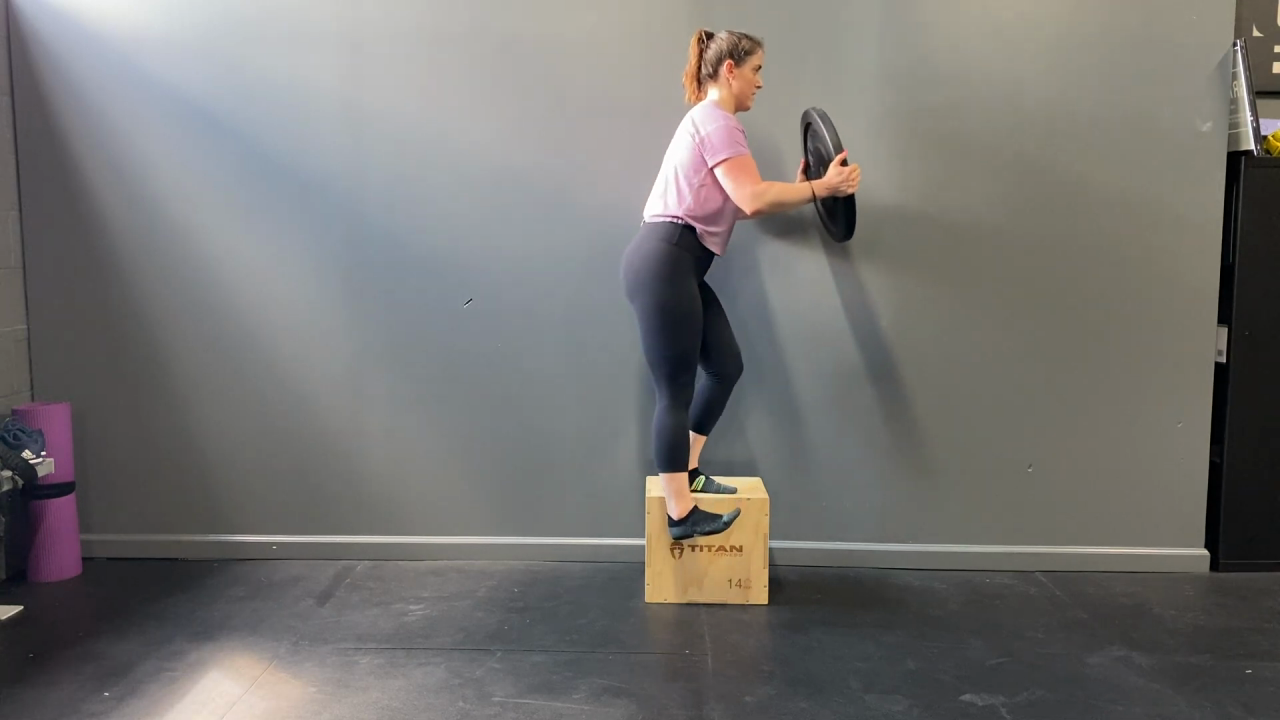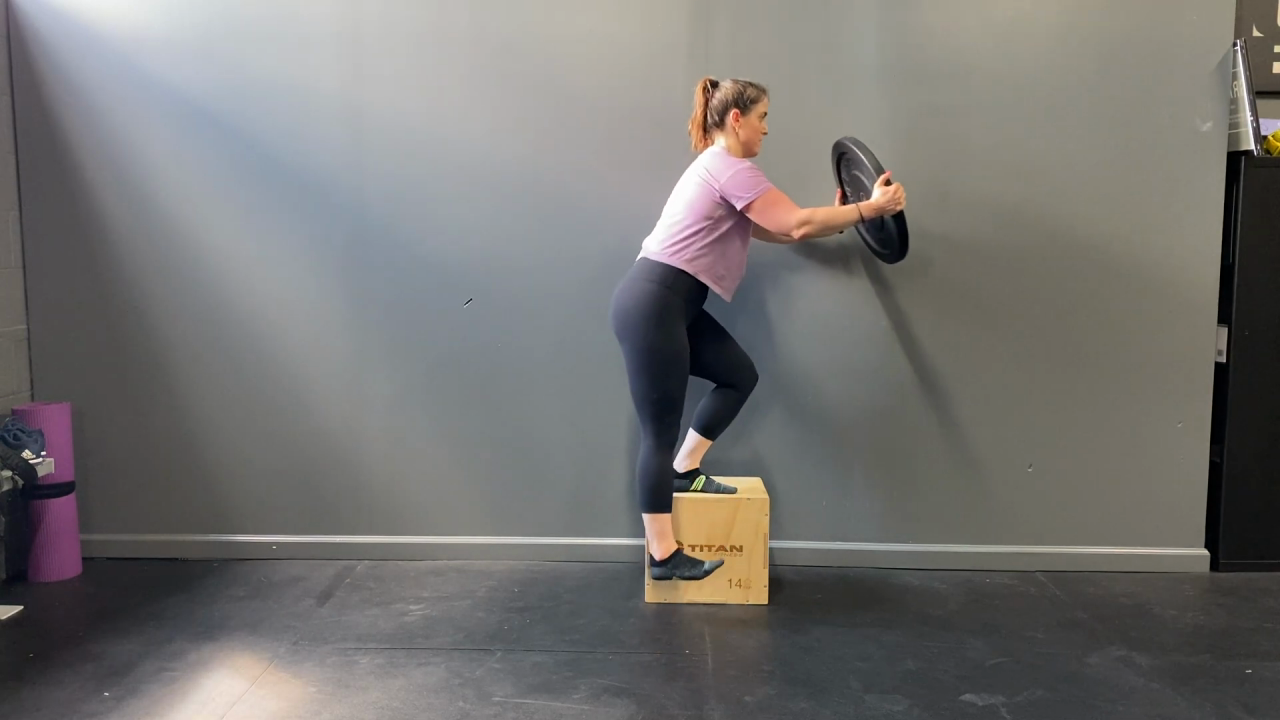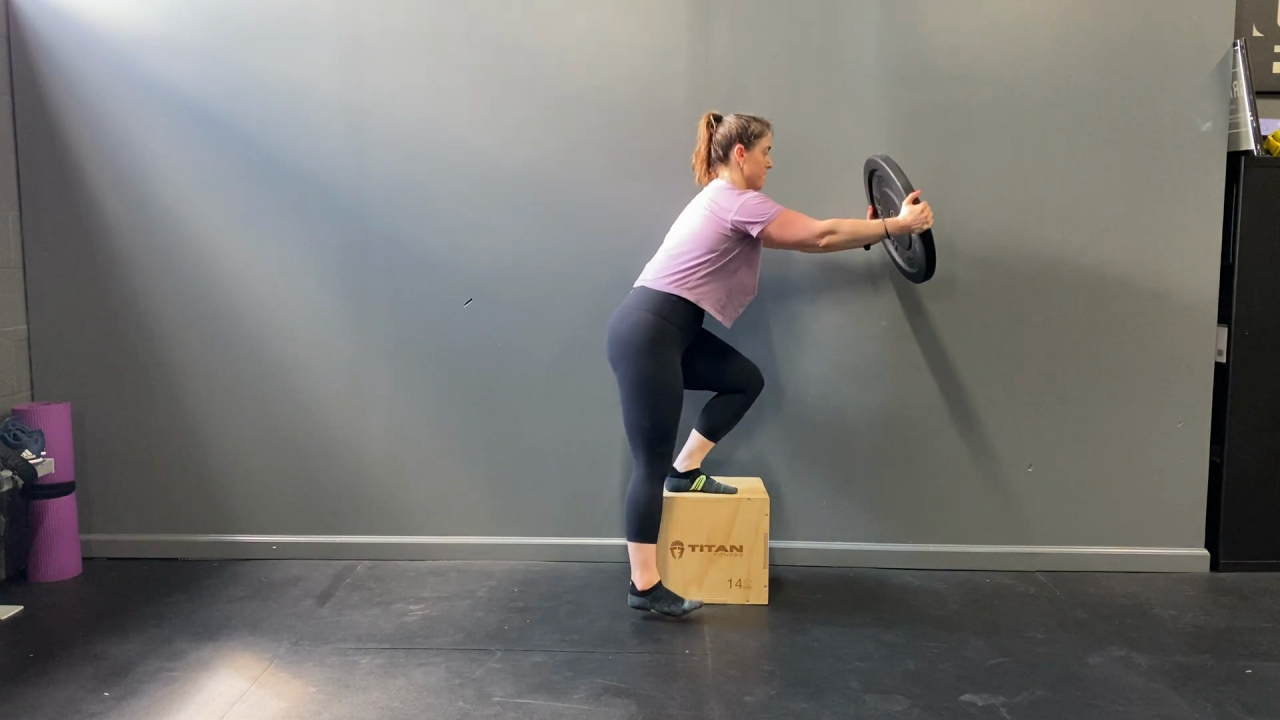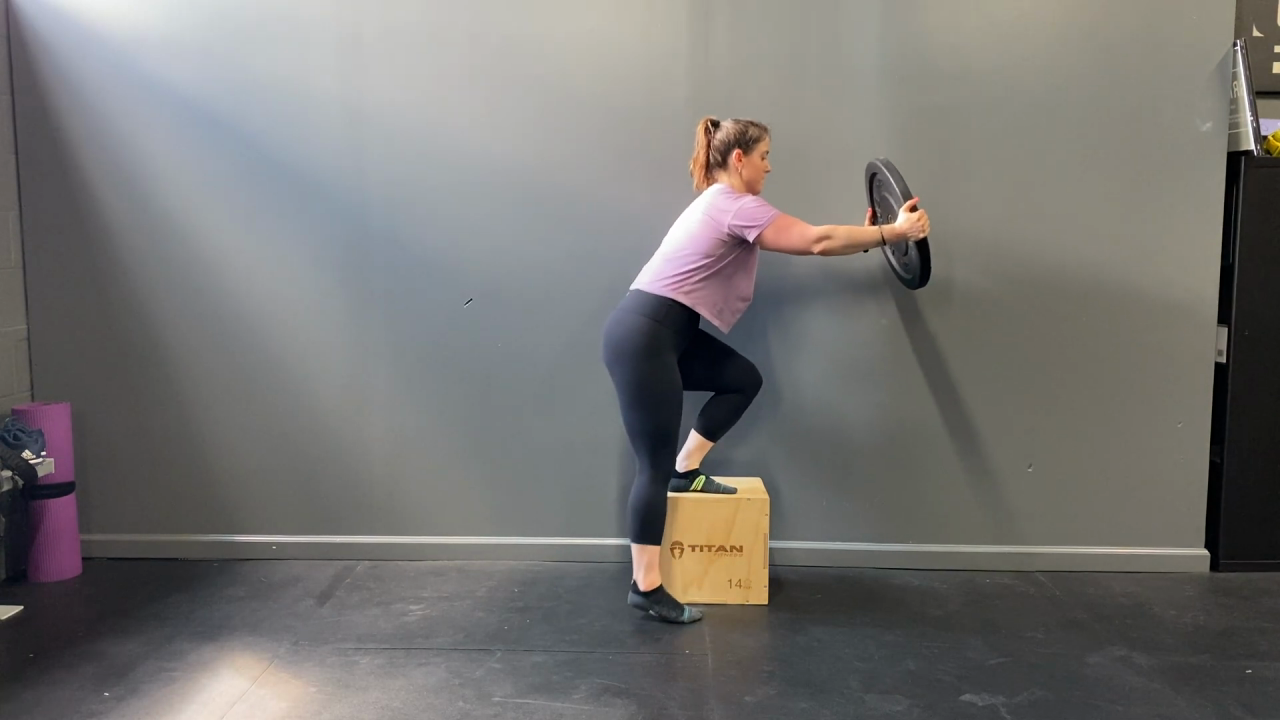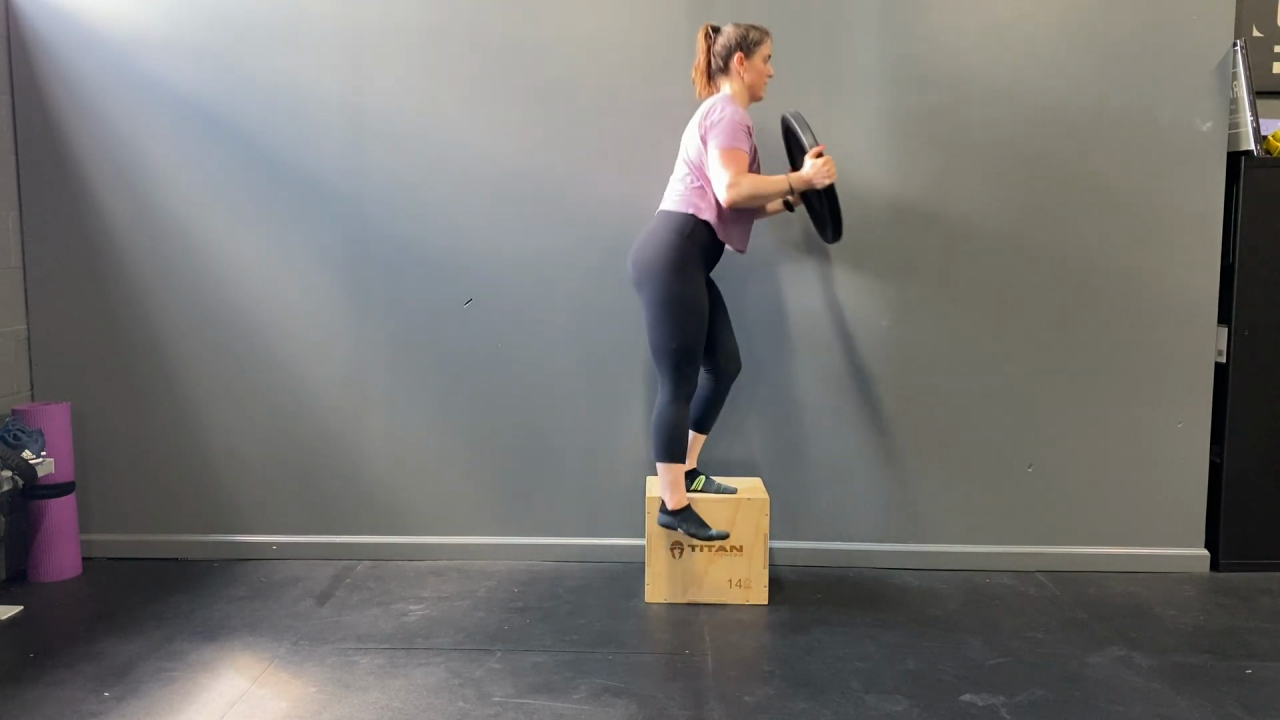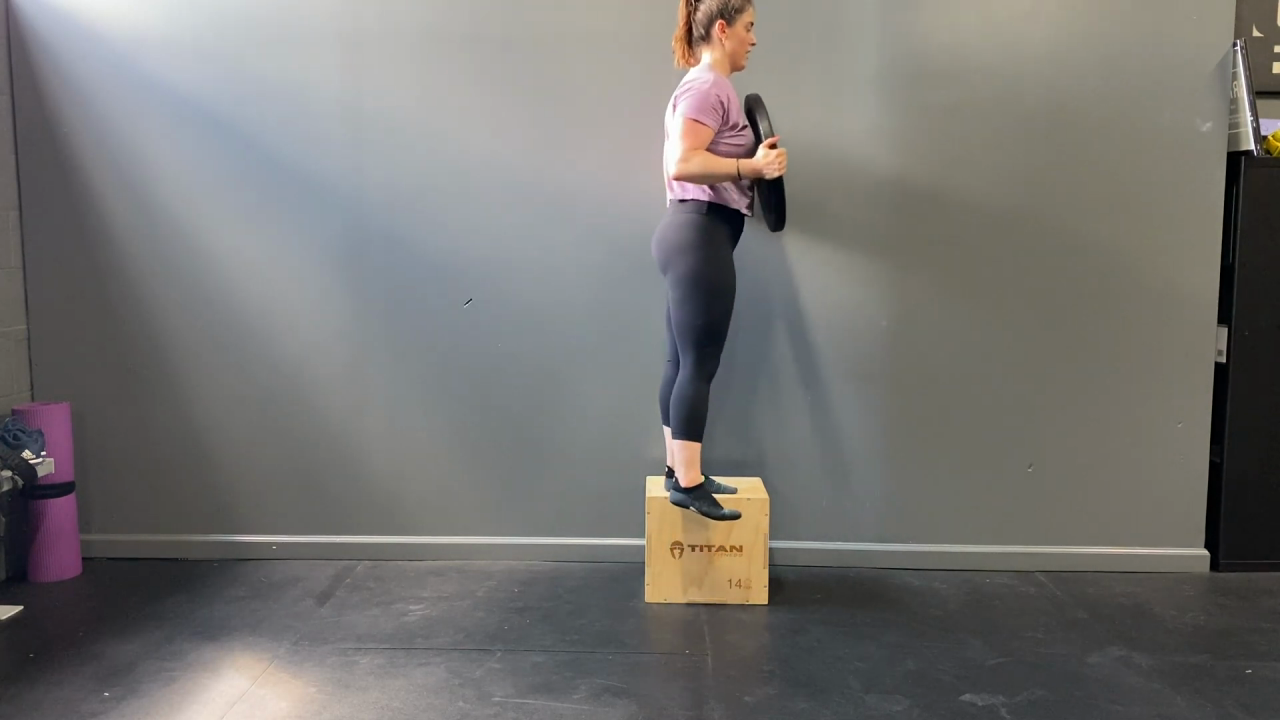
dt=0.5s
person 1, frame 1
left shoulder: (708, 121)
right shoulder: (716, 122)
left elbow: (741, 203)
right elbow: (753, 199)
left wrist: (800, 188)
right wrist: (823, 187)
left hip: (675, 265)
right hip: (662, 265)
left knee: (725, 366)
right knee: (676, 393)
left ankle: (687, 471)
right ankle: (681, 513)
person 1, frame 2
left shoulder: (717, 167)
right shoulder: (731, 170)
left elbow: (773, 230)
right elbow: (796, 226)
left wrist: (840, 215)
right wrist: (869, 208)
left hip: (668, 302)
right hip: (651, 305)
left knee: (739, 375)
right knee: (660, 433)
left ankle: (683, 469)
right ankle: (664, 555)
person 1, frame 3
left shoulder: (724, 201)
right shoulder: (738, 202)
left elbow: (802, 239)
right elbow: (819, 235)
left wrist: (866, 233)
right wrist: (895, 225)
left hip: (663, 328)
right hip: (646, 334)
left knee: (745, 380)
right knee: (650, 464)
left ankle: (685, 470)
right ankle: (645, 587)
person 1, frame 4
left shoulder: (721, 205)
right shoulder: (736, 207)
left elbow: (803, 241)
right elbow: (816, 241)
left wrist: (867, 235)
right wrist: (893, 233)
left hip: (661, 332)
right hip: (642, 337)
left knee: (743, 379)
right knee: (654, 464)
left ankle: (686, 469)
right ankle: (647, 586)
person 1, frame 5
left shoulder: (722, 114)
right shoulder: (728, 114)
left elbow: (741, 201)
right elbow: (731, 191)
left wrist: (792, 196)
right wrist: (799, 179)
left hip: (683, 259)
right hip: (672, 259)
left knee: (724, 367)
right knee: (679, 385)
left ankle: (688, 474)
right ankle: (673, 505)
person 1, frame 6
left shoulder: (712, 88)
right shoulder: (705, 86)
right elbow: (682, 164)
left wrist: (755, 167)
right wrist: (751, 167)
left hip: (694, 235)
right hip: (698, 236)
left knee: (684, 362)
right knee: (699, 366)
left ankle: (680, 471)
right ankle: (689, 484)
